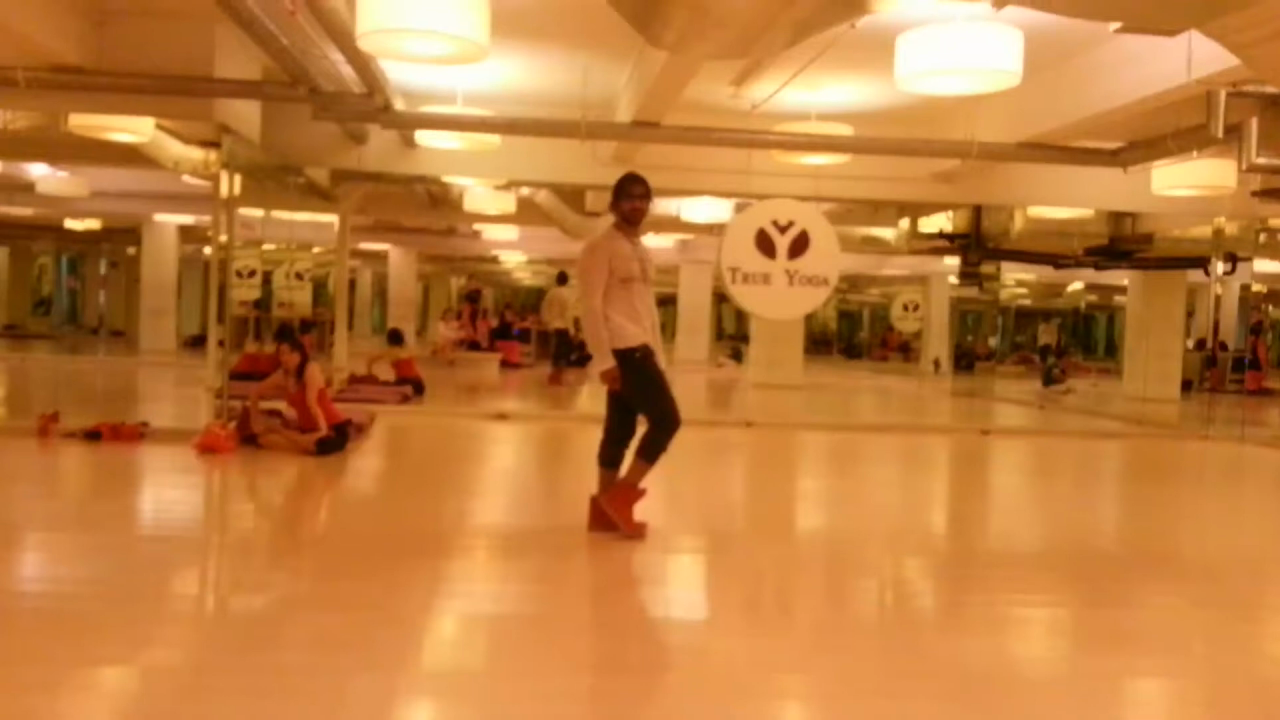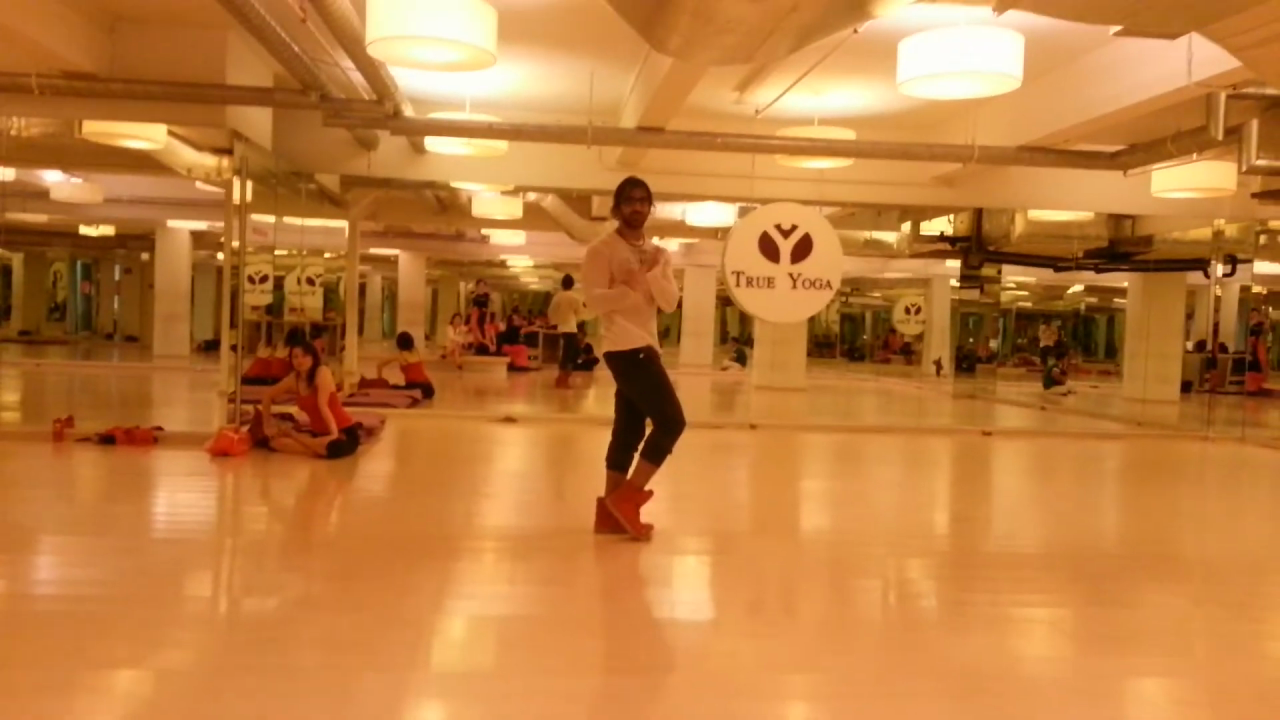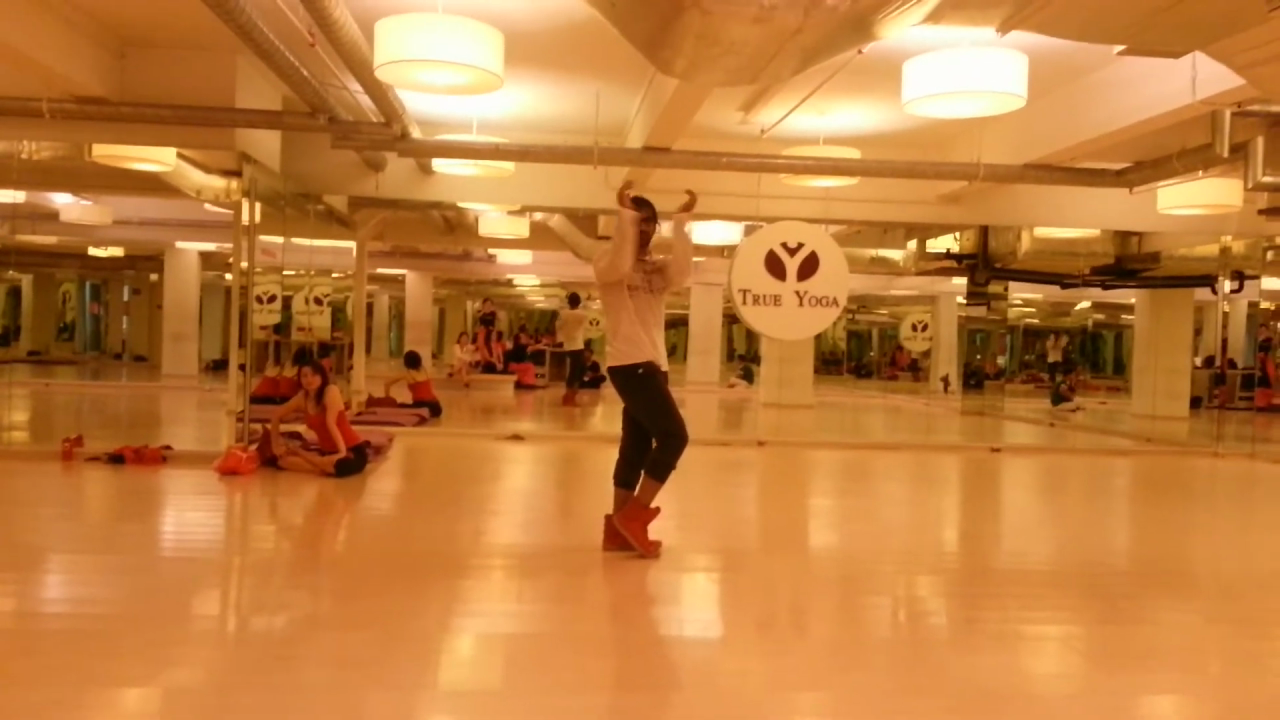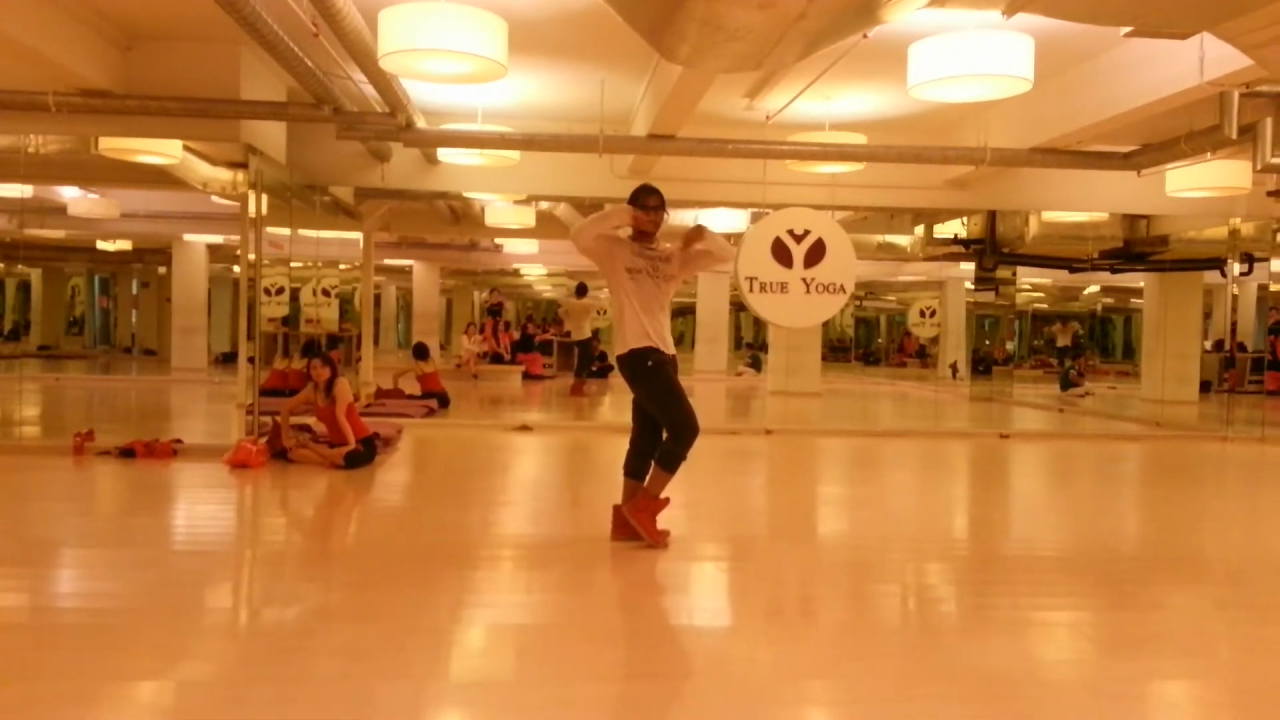
dt=1s
person 1, frame 1
left shoulder: (643, 252)
right shoulder: (601, 246)
right elbow: (591, 305)
left wrist: (658, 358)
right wrist: (604, 359)
left hip: (639, 349)
right hip: (621, 350)
left knee: (620, 428)
right knee: (666, 418)
left ankle: (604, 506)
right ankle: (622, 494)
person 1, frame 2
left shoulder: (659, 254)
right shoulder: (601, 250)
left elbow: (670, 301)
right elbow: (596, 300)
left wrist: (649, 277)
right wrist: (636, 290)
left hip: (644, 349)
right hip: (626, 349)
left knee: (629, 430)
right knee: (671, 420)
left ankle: (610, 510)
right ankle: (628, 496)
person 1, frame 3
left shoulder: (661, 267)
right shoulder: (610, 262)
left elbow: (681, 271)
right elbow: (618, 264)
left wrist: (681, 222)
right wrist: (626, 212)
left hip: (655, 364)
right hip: (629, 364)
left knee: (637, 448)
right knee: (673, 435)
left ankle: (619, 525)
right ankle: (634, 515)
person 1, frame 4
left shoulder: (676, 256)
right shoulder: (615, 249)
left elbow: (724, 255)
right elbow: (581, 235)
left wrist: (700, 233)
right wrist: (622, 213)
left hip: (663, 353)
right hip: (638, 353)
left knee: (647, 437)
right knee: (684, 427)
left ankle: (627, 517)
right ankle: (644, 505)
